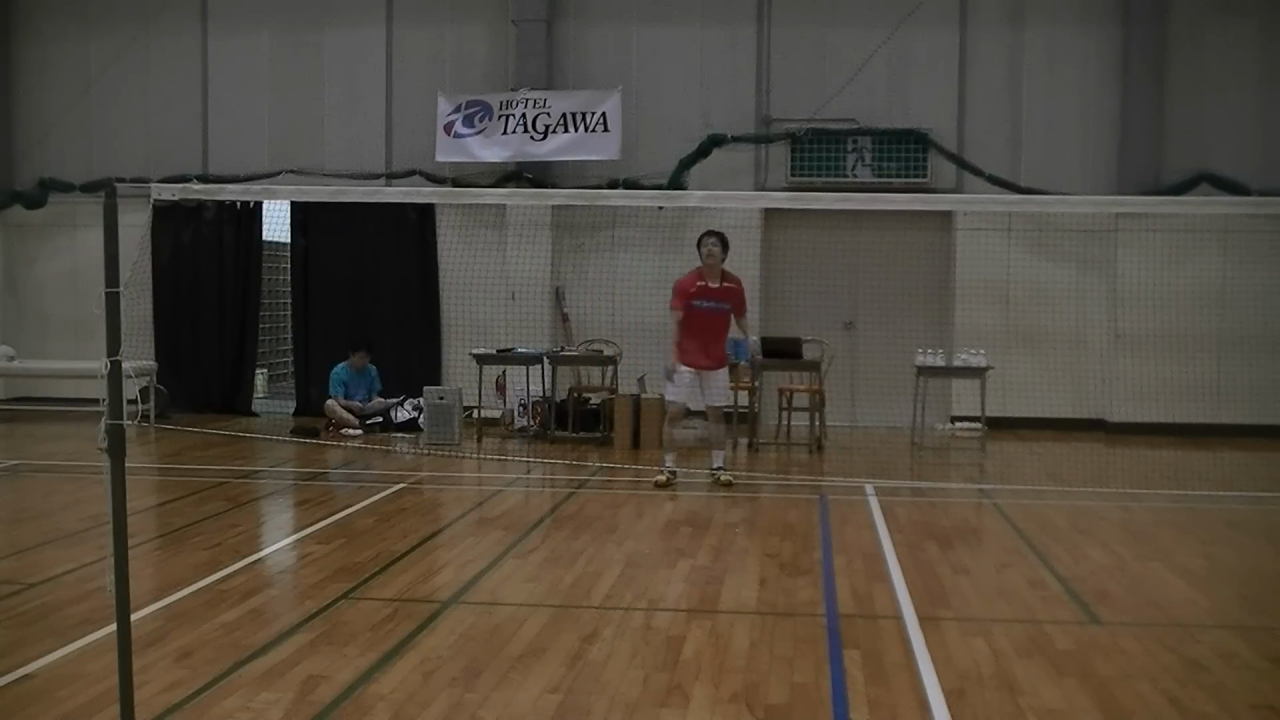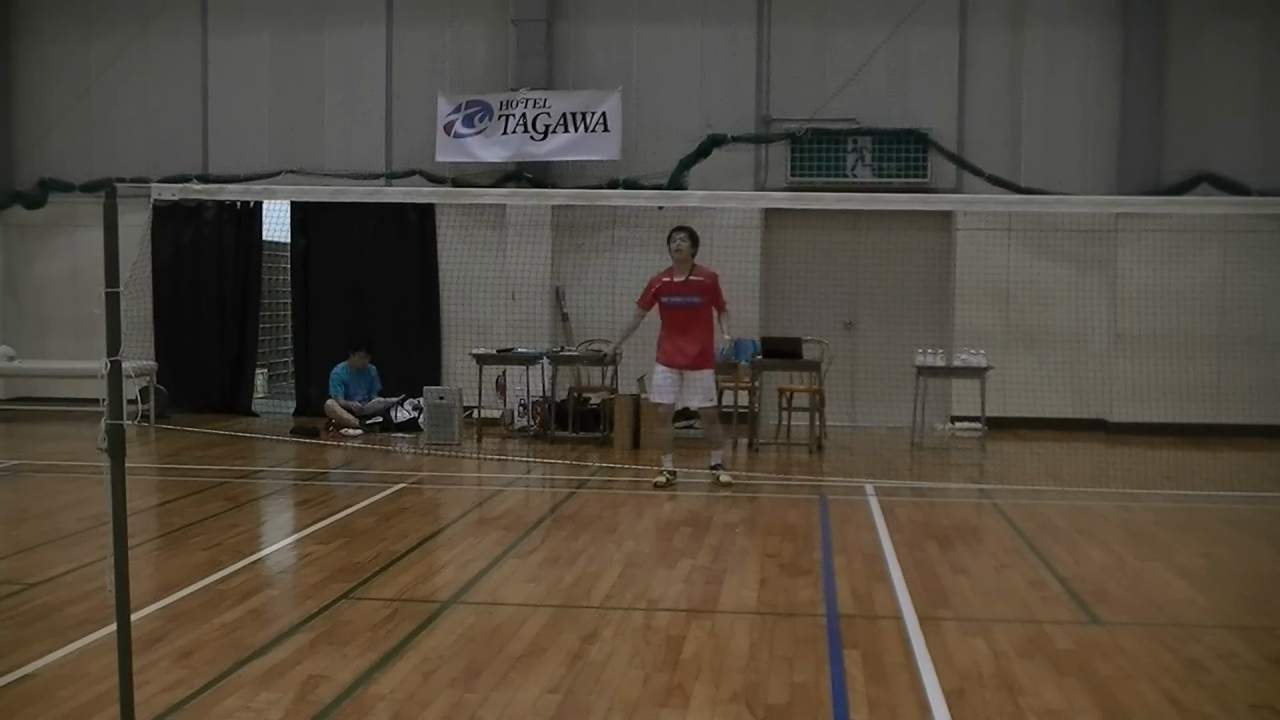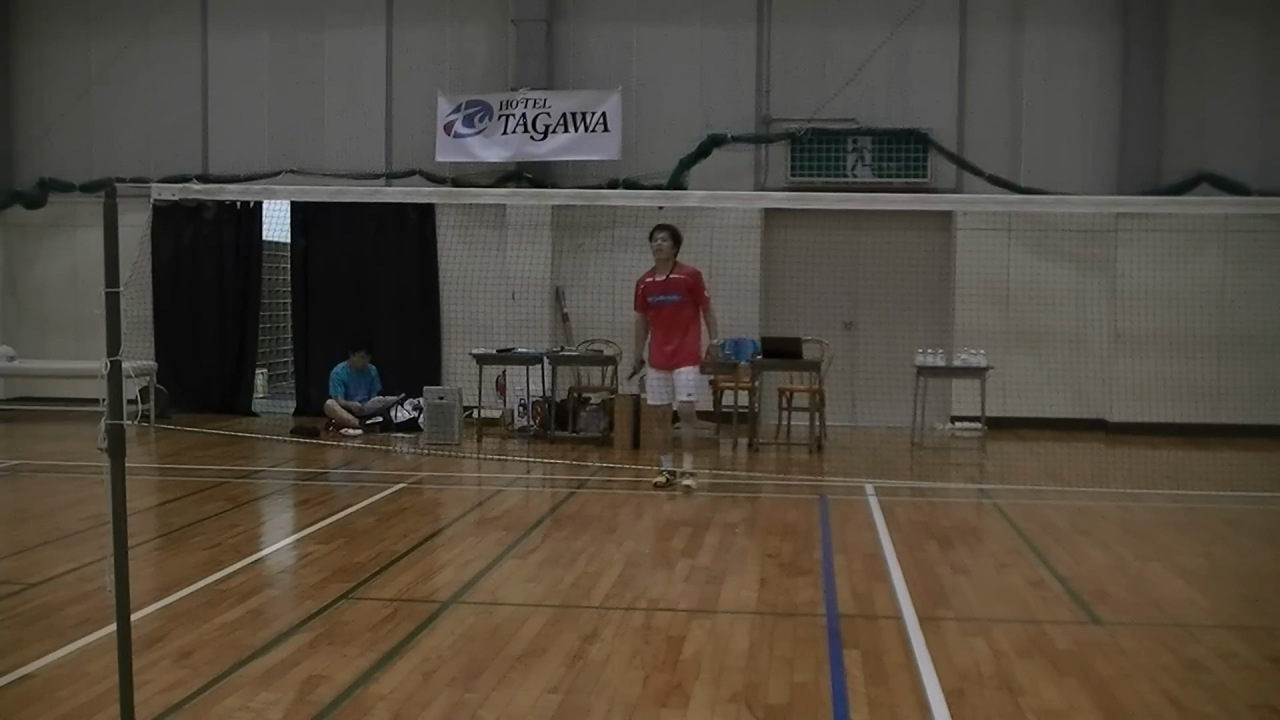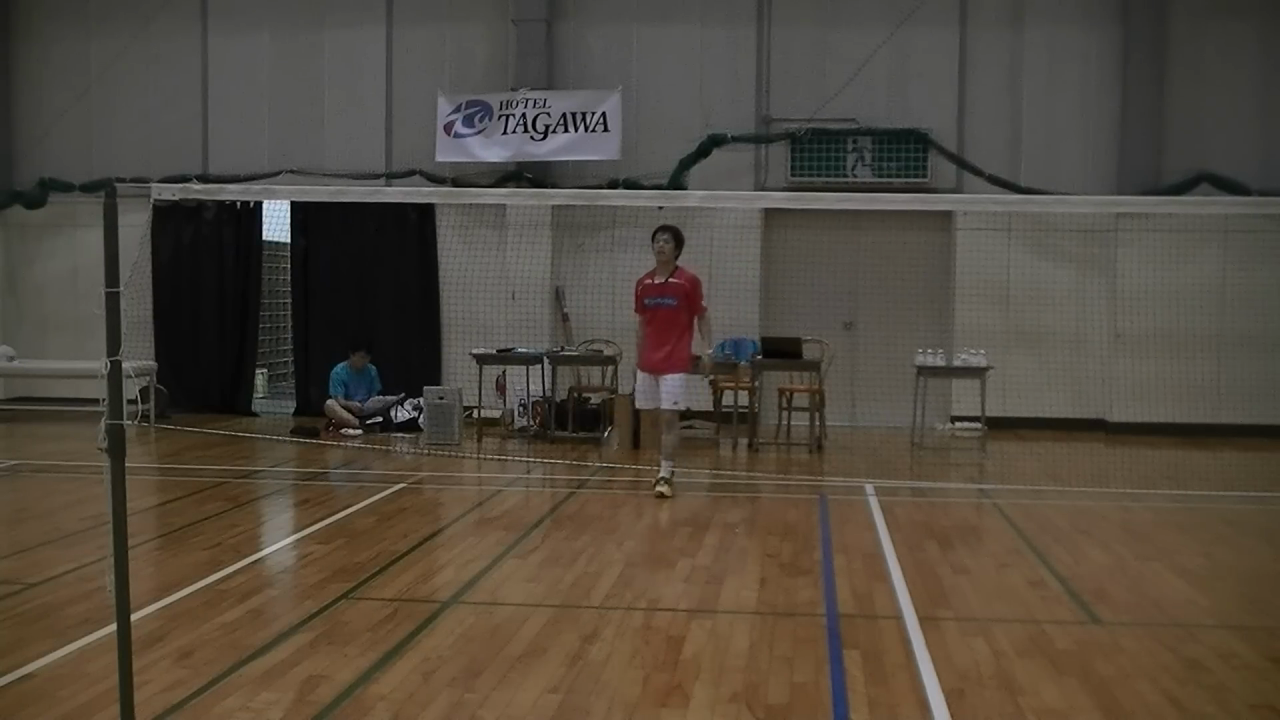
dt=0.3s
person 1, frame 1
left shoulder: (735, 285)
right shoulder: (686, 283)
left elbow: (740, 316)
right elbow: (675, 323)
left wrist: (750, 337)
right wrist: (673, 357)
left hip: (716, 362)
right hip: (686, 358)
left knee: (716, 414)
right knee: (674, 412)
left ankle: (718, 467)
right ankle: (669, 468)
person 1, frame 2
left shoulder: (708, 278)
right shoulder: (658, 282)
left elbow: (722, 311)
right elbow: (639, 315)
left wrist: (725, 335)
right wrist: (618, 343)
left hip: (700, 359)
right hip: (667, 359)
left knee: (709, 414)
right knee: (663, 413)
left ankle: (717, 464)
right ankle: (668, 468)
person 1, frame 3
left shoulder: (691, 276)
right shoulder: (643, 283)
left elbow: (706, 309)
left wrist: (714, 341)
right wrist: (638, 354)
left hip: (686, 357)
right hip: (657, 359)
left knee: (687, 412)
right knee: (660, 415)
left ankle: (689, 470)
right ankle: (668, 469)
person 1, frame 4
left shoulder: (689, 281)
right shoulder: (642, 284)
left elbow: (701, 319)
left wrist: (706, 349)
right wrist: (638, 357)
left hip: (676, 362)
right hip: (648, 362)
left knee: (670, 417)
left ankle: (665, 476)
right ankle: (664, 467)
